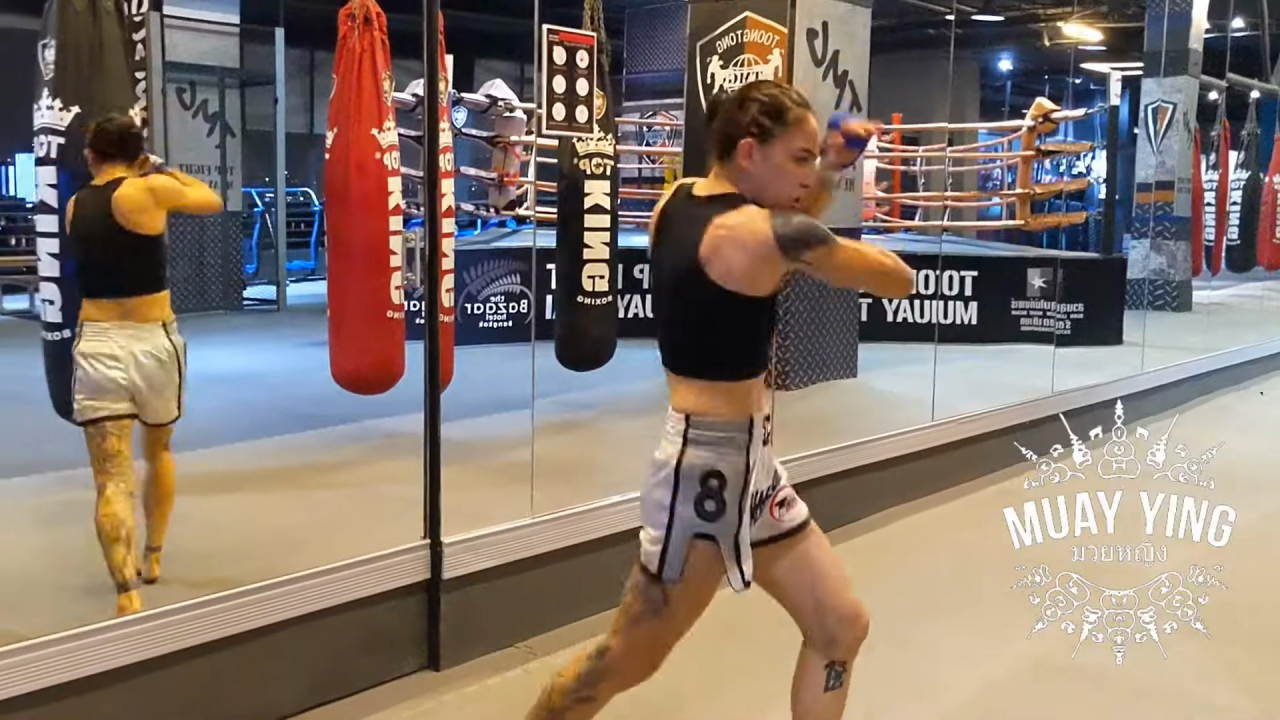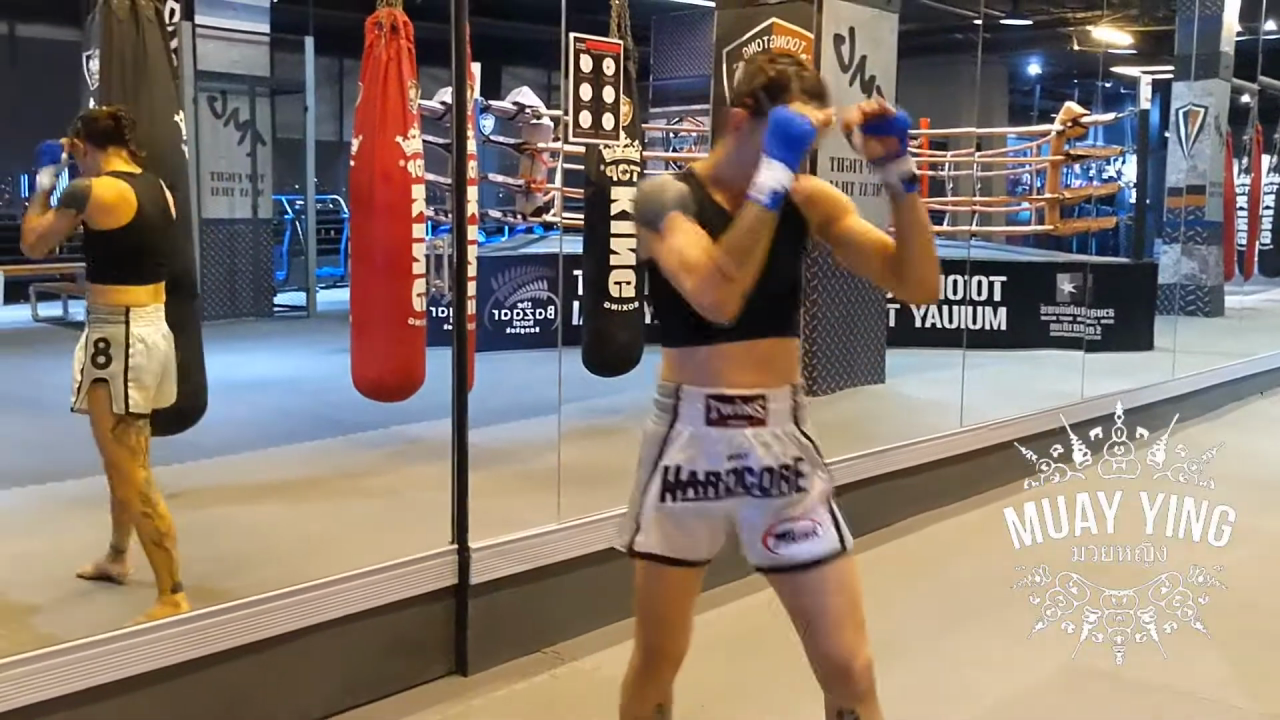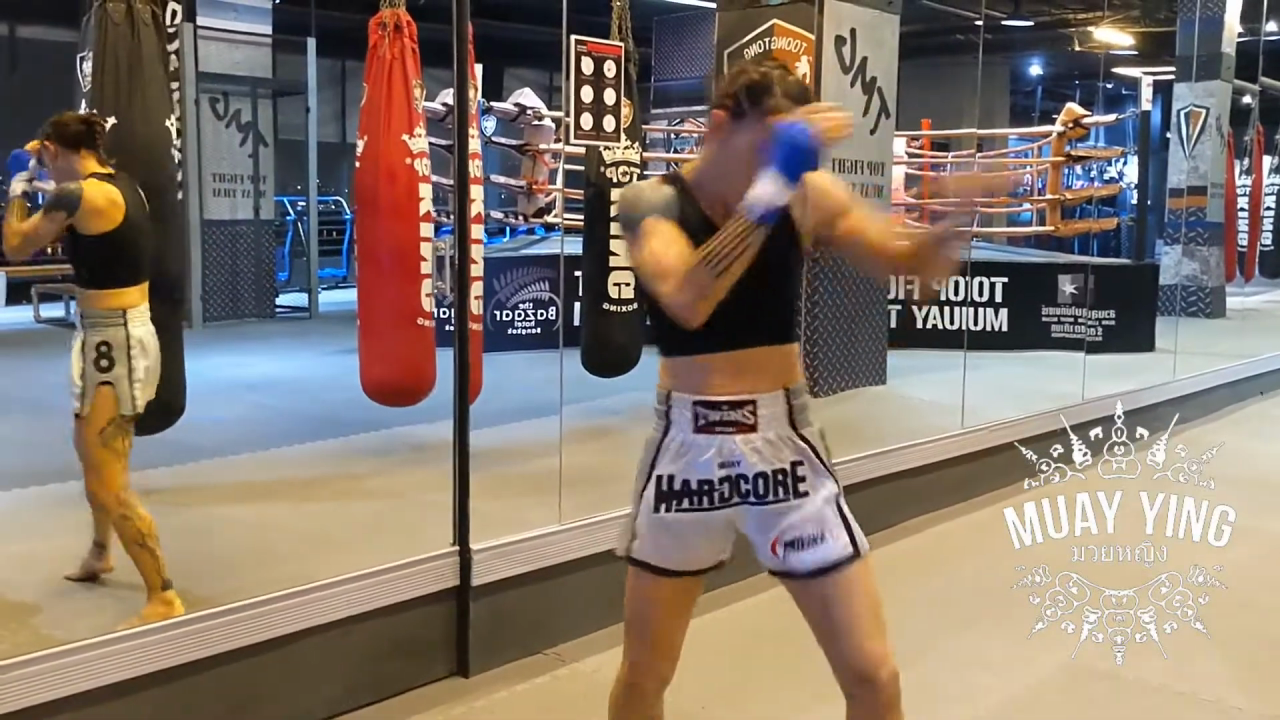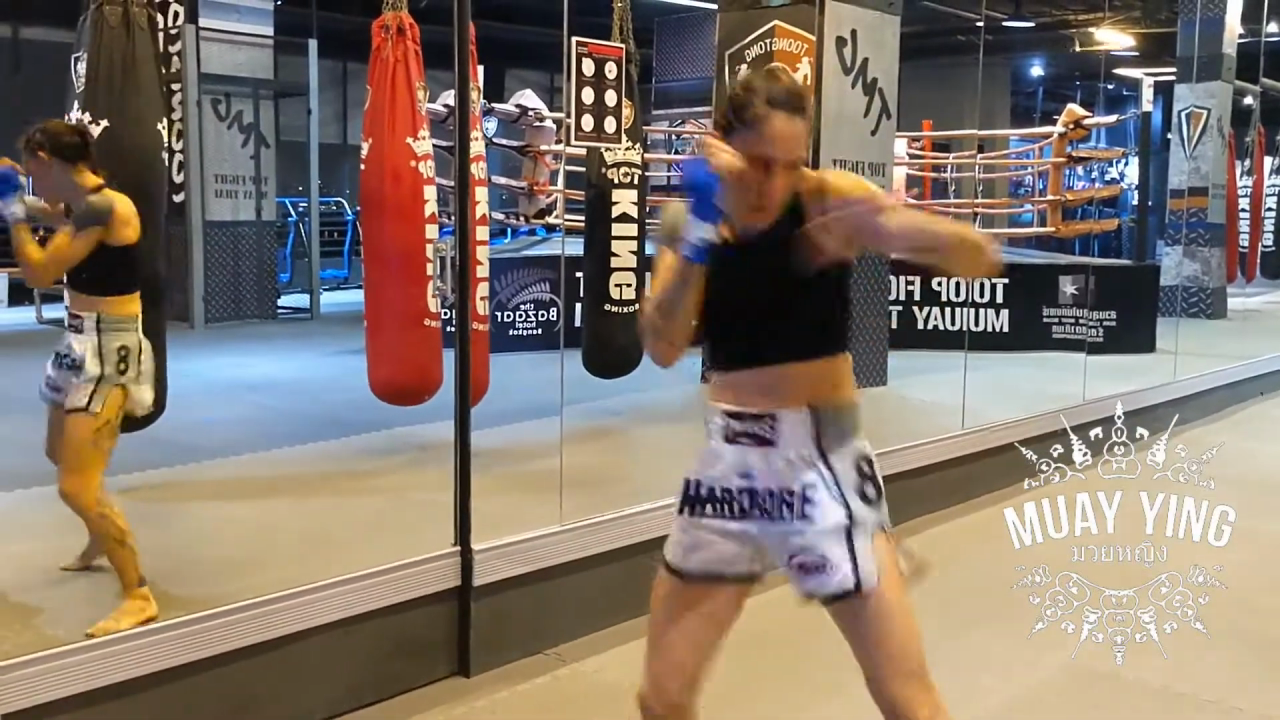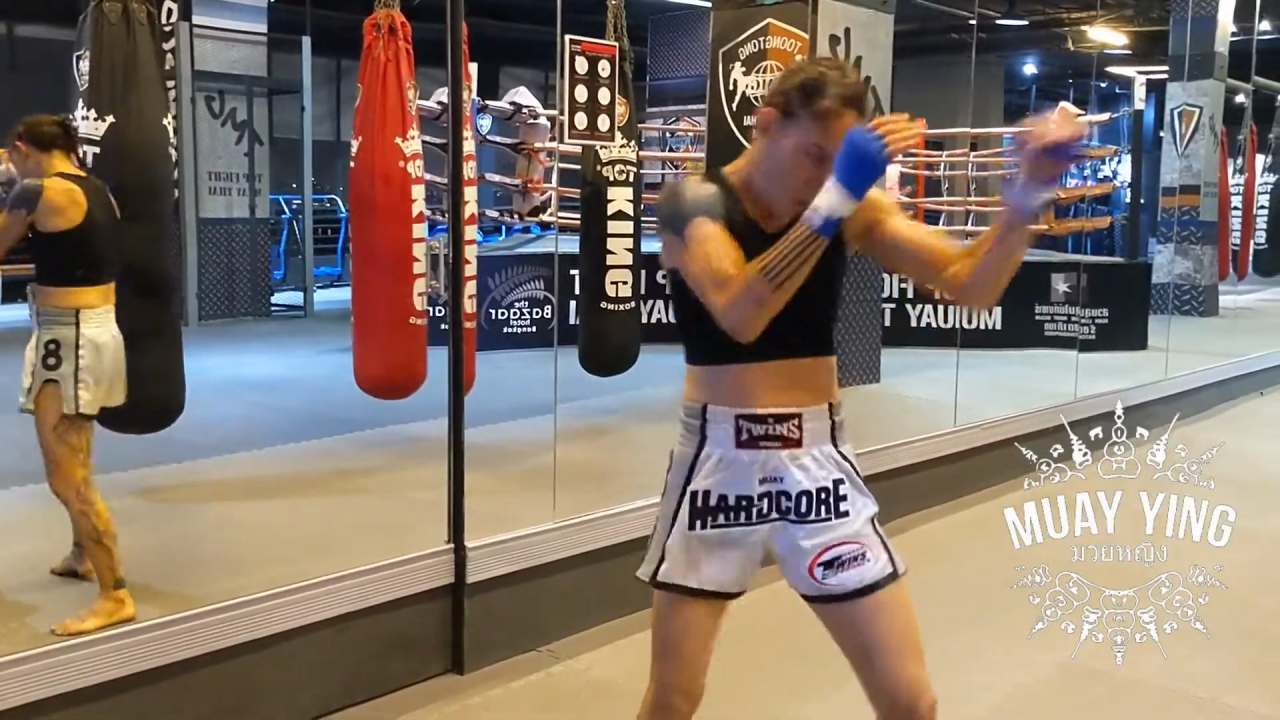
dt=0.7s
person 1, frame 1
left shoulder: (683, 201)
right shoulder: (758, 231)
right elbow: (896, 281)
left wrist: (835, 167)
left hip: (737, 455)
right hip: (712, 466)
left knee: (844, 625)
right knee: (628, 659)
person 1, frame 2
left shoulder: (812, 201)
right shoulder: (665, 199)
left elbow: (919, 285)
right elbow: (716, 298)
left wrist: (896, 169)
right wrist: (771, 172)
left hip: (782, 444)
right hip: (689, 443)
person 1, frame 3
left shoulder: (808, 198)
right shoulder: (652, 202)
left elbow: (921, 262)
right elbow: (688, 301)
right wrist: (771, 186)
left hip: (783, 447)
right hip: (689, 450)
person 1, frame 4
left shoulder: (833, 198)
right shoulder: (684, 222)
left elbow: (978, 255)
right elbow: (661, 346)
left wrist: (891, 222)
right wrist: (700, 226)
left hip: (824, 464)
right hip: (730, 464)
person 1, frame 5
left shoulder: (854, 207)
right shoulder: (694, 202)
left elbow: (970, 285)
right elbow: (740, 315)
left wrist: (1030, 190)
right wrist: (832, 198)
left hip: (816, 463)
right hip: (720, 462)
person 2, frame 1
left shoulder: (77, 205)
right shoulder: (148, 190)
right elbow: (211, 202)
left hip: (99, 349)
right hip: (155, 345)
left knee: (113, 484)
right knee: (160, 452)
left ankle: (127, 595)
right ankle: (150, 558)
person 2, frame 2
left shoulder: (91, 191)
right shoulder: (158, 191)
left elbow: (34, 244)
left wrist: (45, 179)
left hip: (118, 339)
right hip: (150, 331)
left knee: (132, 480)
right knee: (119, 461)
left ankle: (172, 598)
right ankle: (117, 557)
person 2, frame 3
left shoulder: (77, 194)
right shoulder: (124, 186)
right wrist: (50, 190)
left hip: (111, 341)
right hip: (130, 331)
left knee: (107, 484)
right knee: (93, 448)
left ankle: (163, 599)
right ankle: (99, 552)
person 2, frame 4
left shoulder: (102, 207)
right shoulder: (79, 202)
left hip: (110, 351)
right hip: (81, 343)
left knee: (78, 485)
right knee: (62, 452)
left ankle: (138, 597)
right ankle: (100, 543)
person 2, frame 5
right shoulder: (99, 191)
left hip: (66, 340)
right hip: (100, 330)
left knee: (69, 479)
right knee: (73, 456)
left ankle: (115, 596)
right ankle: (82, 555)
